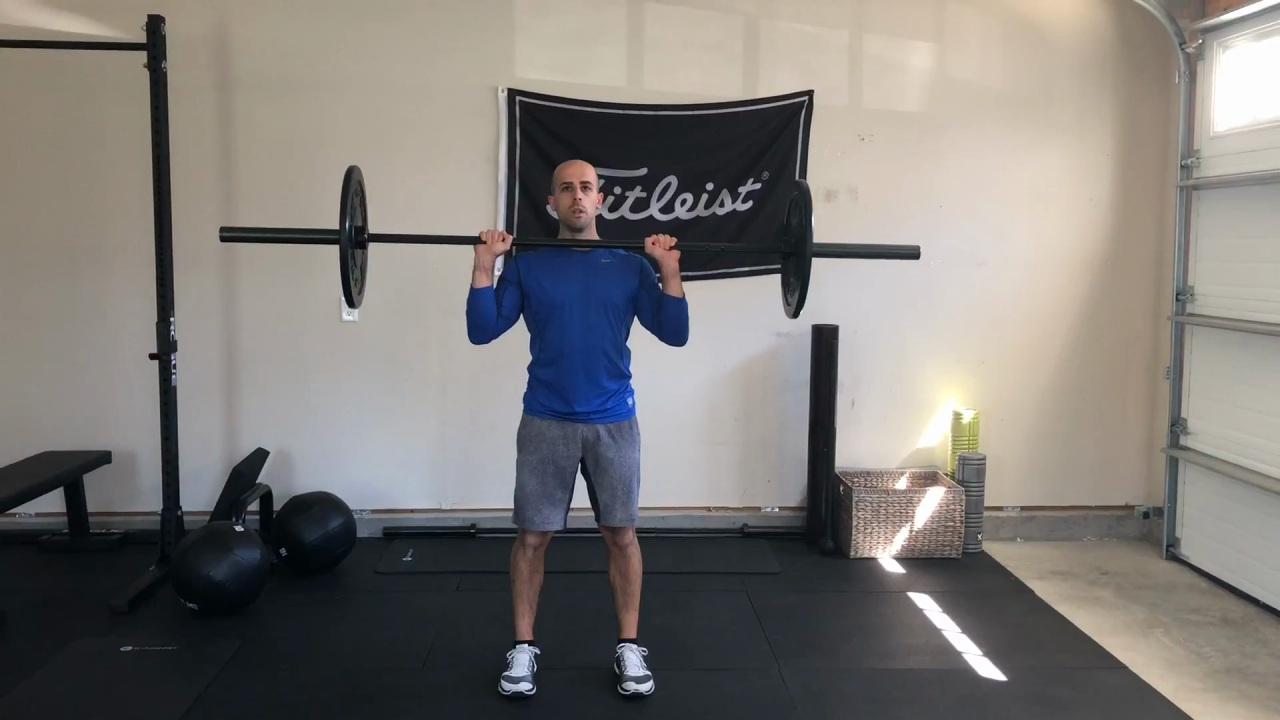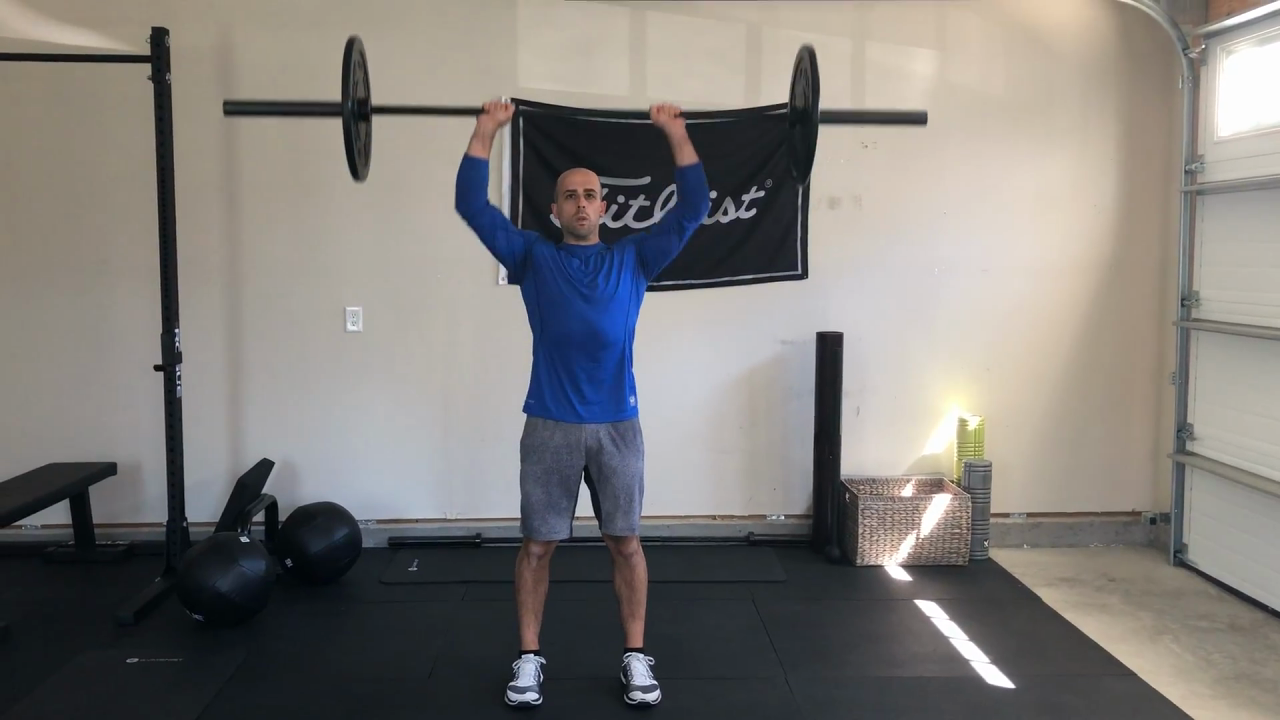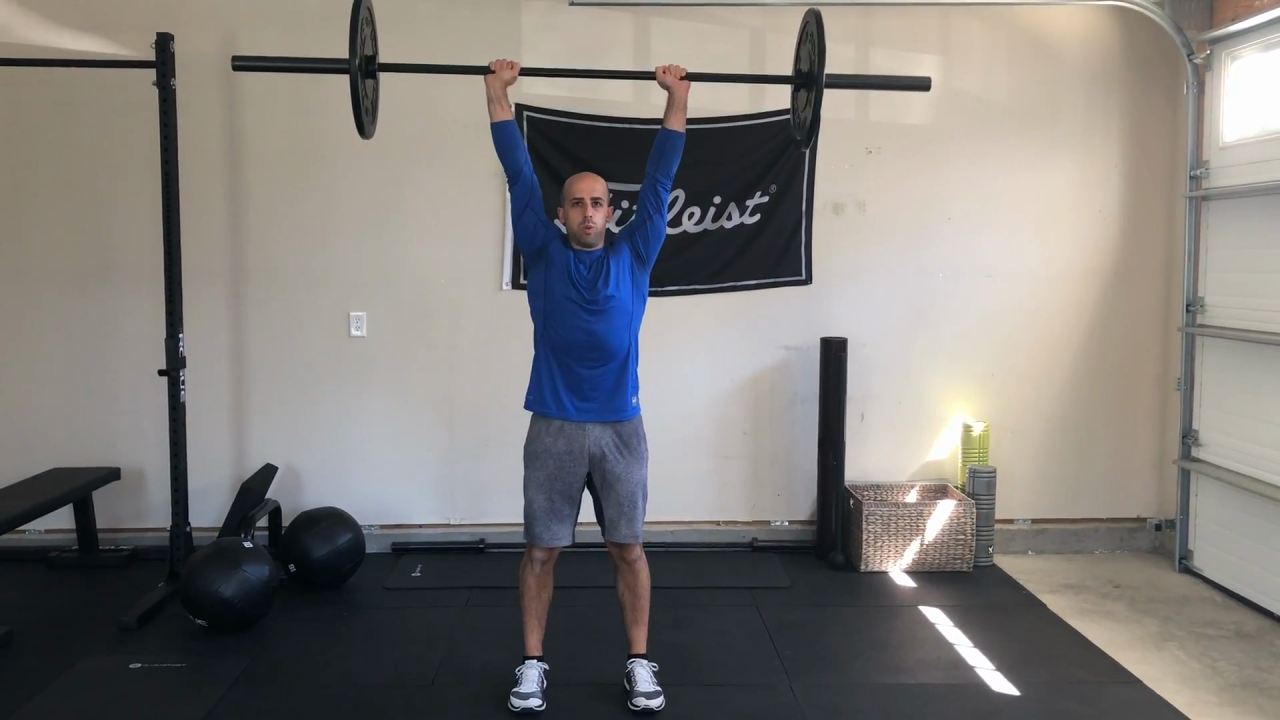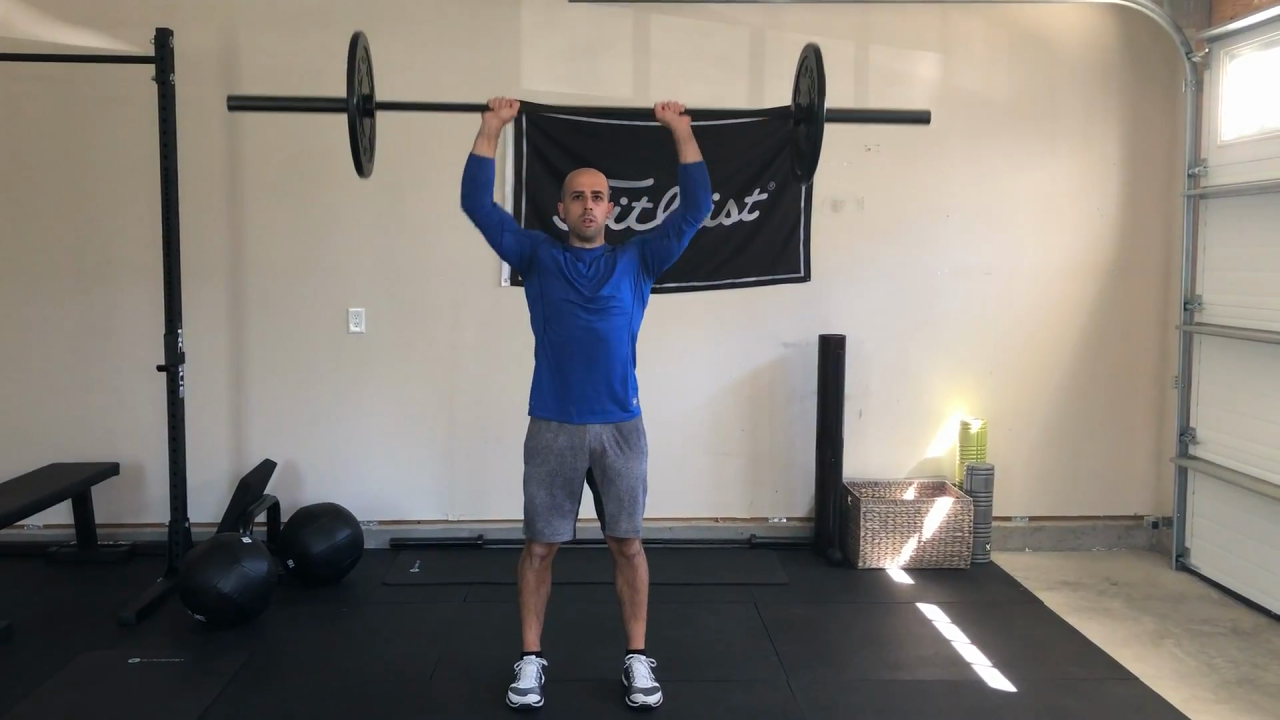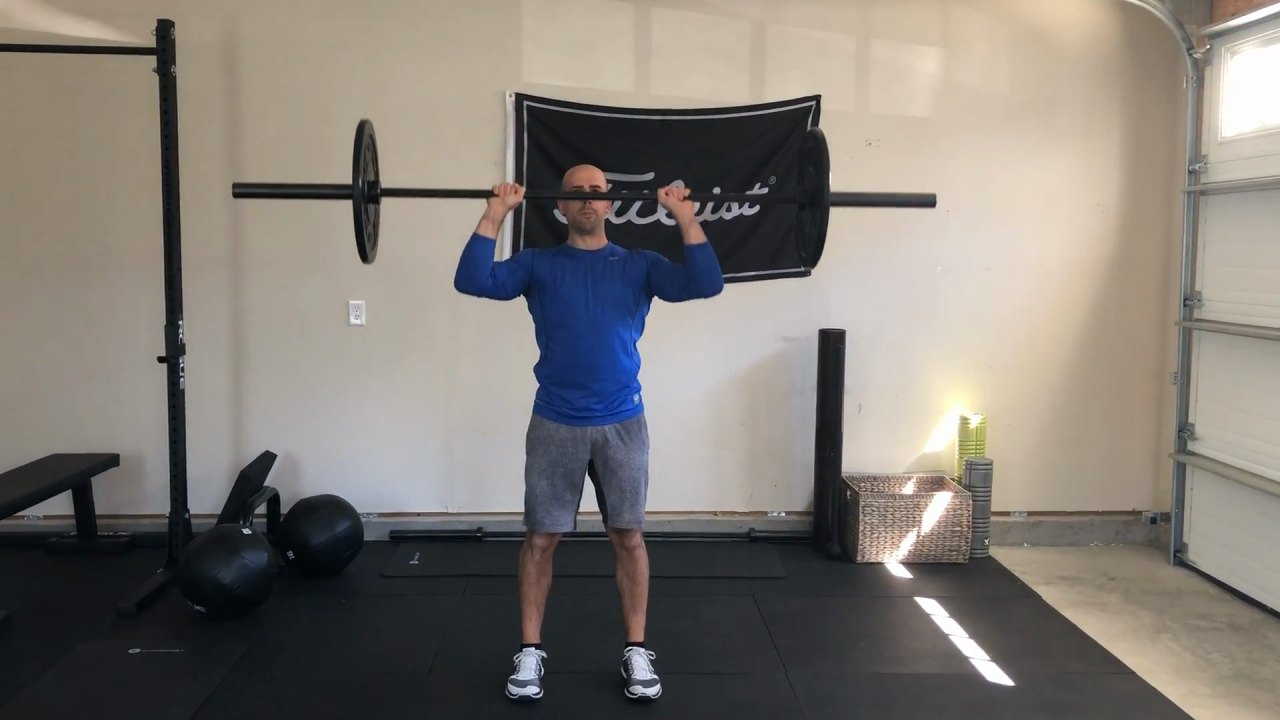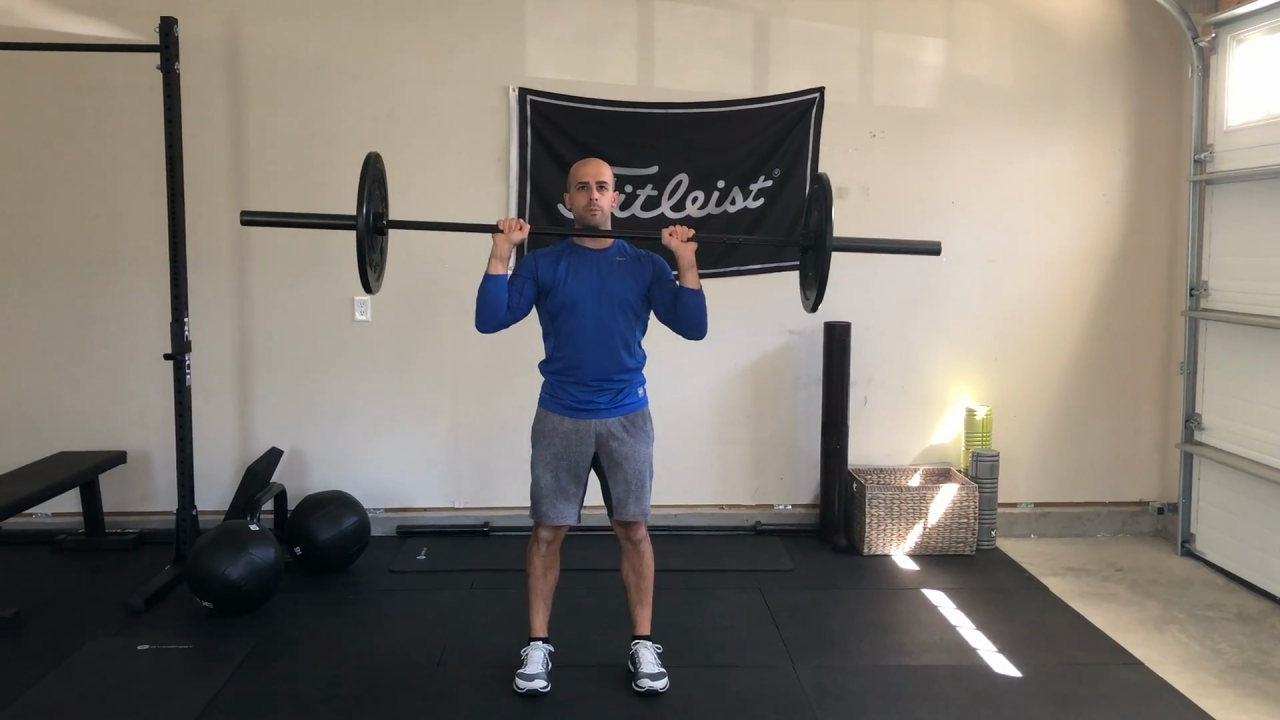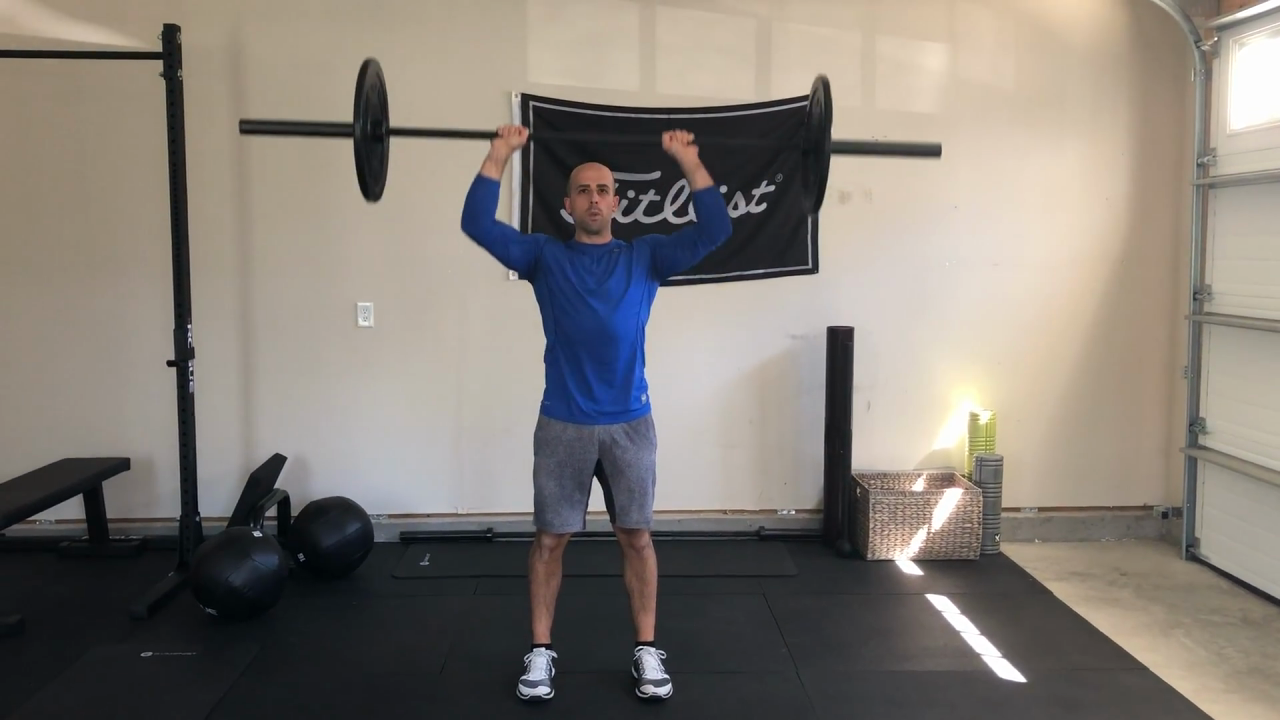
dt=0.7s
person 1, frame 1
left shoulder: (631, 267)
right shoulder: (527, 266)
left elbow: (676, 334)
right elbow: (481, 331)
left wrist: (669, 270)
right wrist: (483, 266)
left hip: (614, 422)
right hip: (545, 422)
left knee: (621, 535)
right knee: (532, 536)
left ankle: (629, 648)
right ankle: (523, 648)
person 1, frame 2
left shoulder: (633, 259)
right shoulder: (533, 257)
left elbow: (692, 206)
right elbow: (473, 205)
left wrist: (677, 136)
right wrist: (485, 132)
left hip: (618, 424)
right hip: (550, 426)
left knee: (625, 542)
right knee: (536, 545)
left ankle: (635, 657)
right ankle: (528, 658)
person 1, frame 3
left shoulder: (634, 254)
right shoulder: (541, 252)
left elbow: (660, 175)
right elbow: (517, 171)
left wrist: (676, 96)
right wrist: (497, 91)
left hip: (620, 429)
right hip: (553, 430)
left knee: (628, 549)
right knee: (540, 551)
left ankle: (638, 663)
right ankle: (532, 663)
person 1, frame 4
left shoulder: (638, 259)
right shoulder: (537, 255)
left elbow: (697, 207)
right elbow: (477, 204)
left wrist: (680, 131)
right wrist: (492, 127)
left hip: (620, 428)
right hip: (552, 429)
left knee: (627, 545)
right knee: (539, 547)
left ankle: (637, 659)
right ankle: (531, 660)
person 1, frame 5
left shoulder: (640, 265)
right shoulder: (537, 263)
left elbow: (706, 283)
right elbow: (472, 281)
left wrist: (684, 216)
right wrist: (494, 214)
left hip: (623, 423)
right hip: (554, 424)
left knee: (628, 536)
right knee: (540, 538)
left ankle: (636, 652)
right ankle: (529, 652)
person 1, frame 6
left shoulder: (646, 264)
right shoulder: (542, 263)
left elbow: (693, 327)
right elbow: (489, 320)
left wrist: (686, 262)
right wrist: (500, 254)
left hip: (627, 417)
right hip: (559, 417)
left knee: (633, 530)
right knee: (547, 532)
left ankle: (642, 645)
right ankle: (537, 645)
person 1, frame 7
left shoulder: (647, 255)
right shoulder: (545, 255)
left elbow: (715, 230)
right elbow: (476, 223)
left wrist: (690, 162)
right wrist: (499, 155)
left hip: (630, 423)
right hip: (562, 425)
left knee: (636, 536)
right knee: (550, 539)
left ankle: (646, 650)
right ankle: (540, 652)
